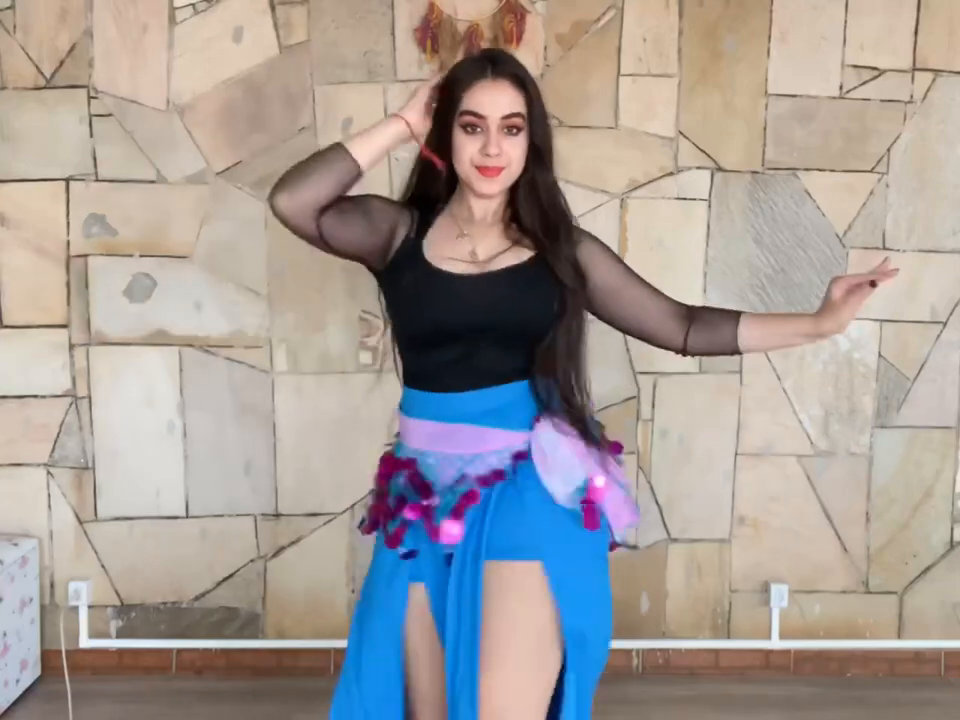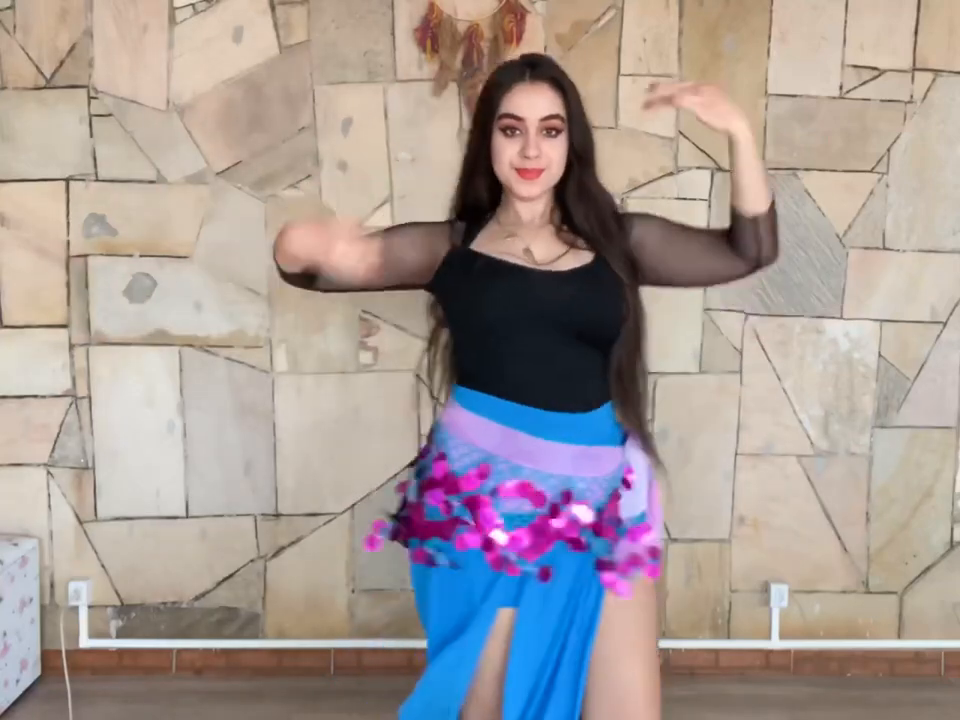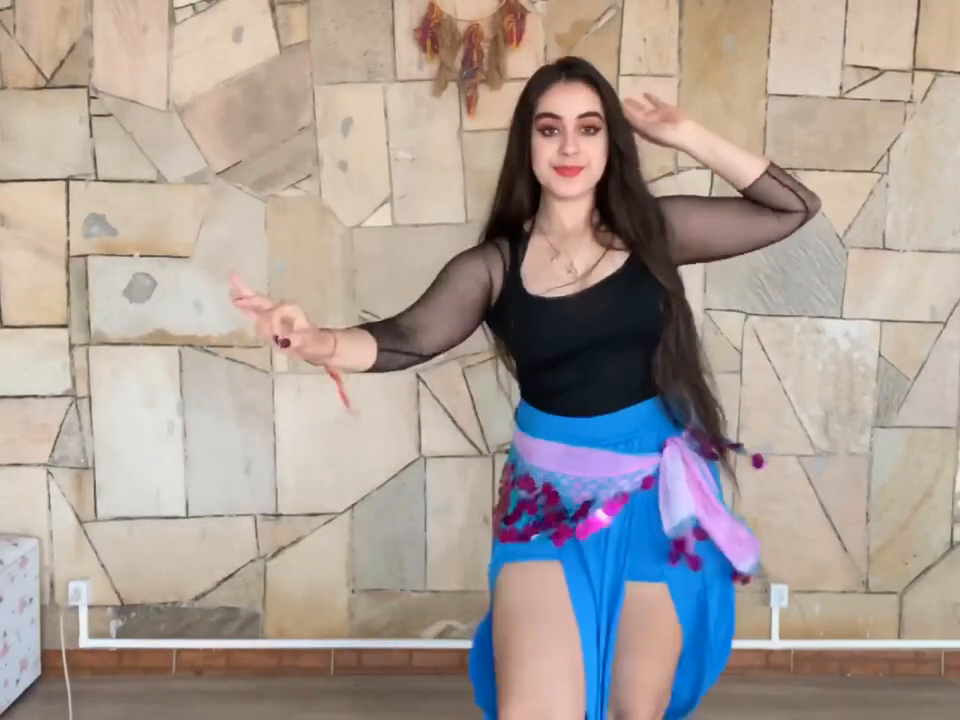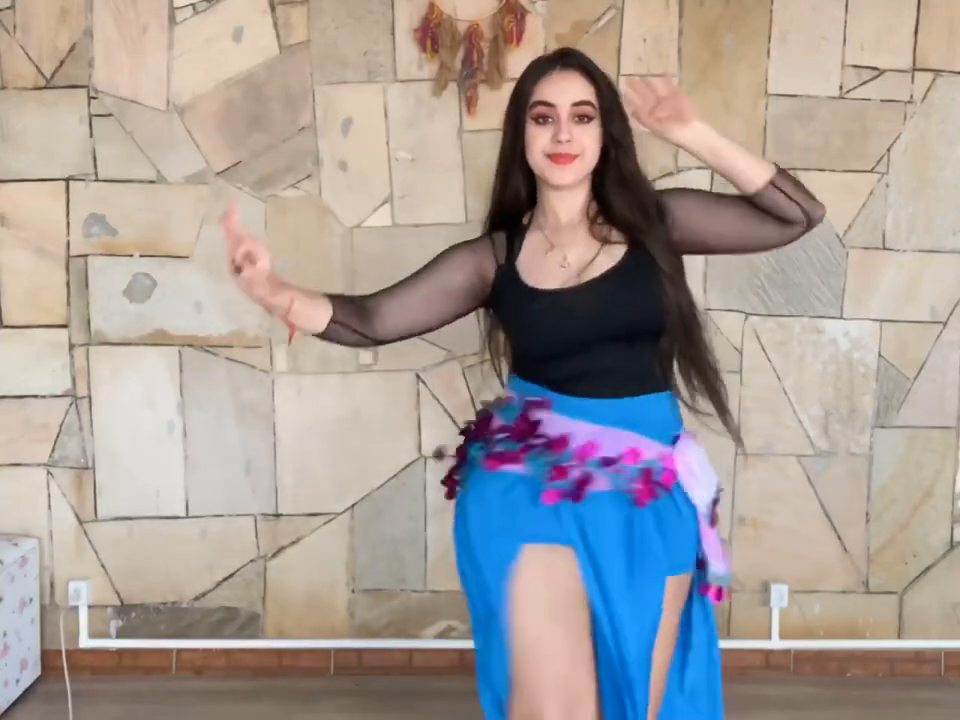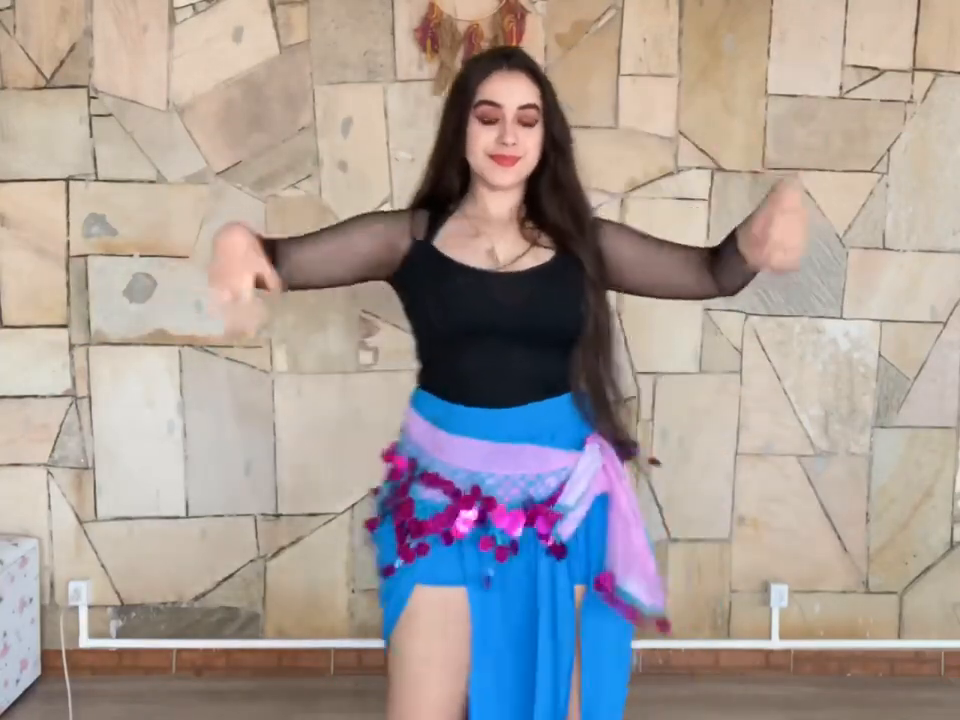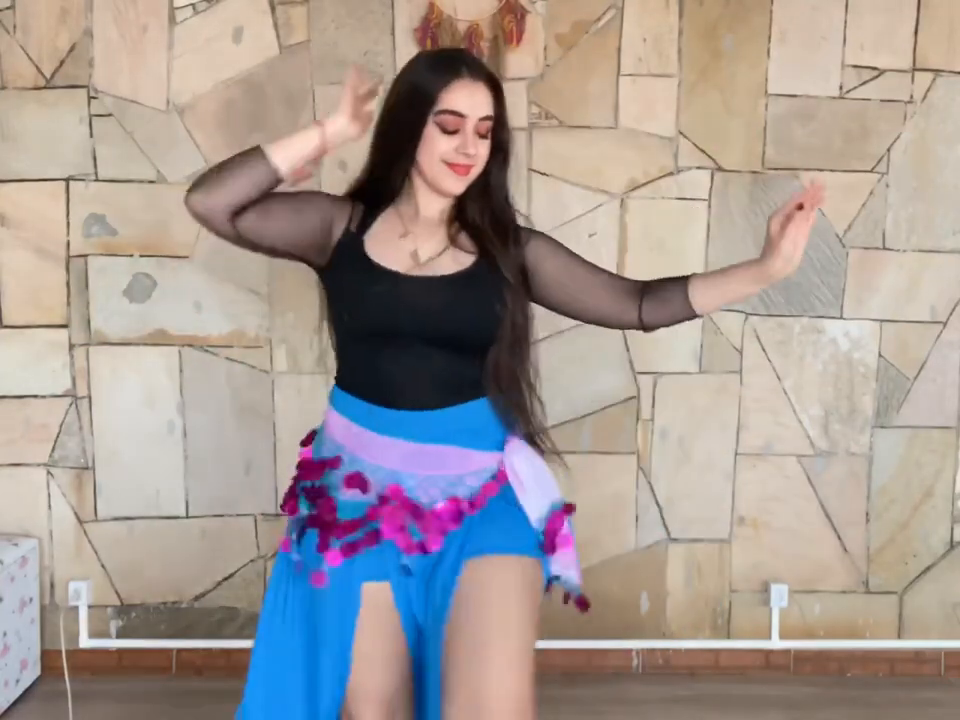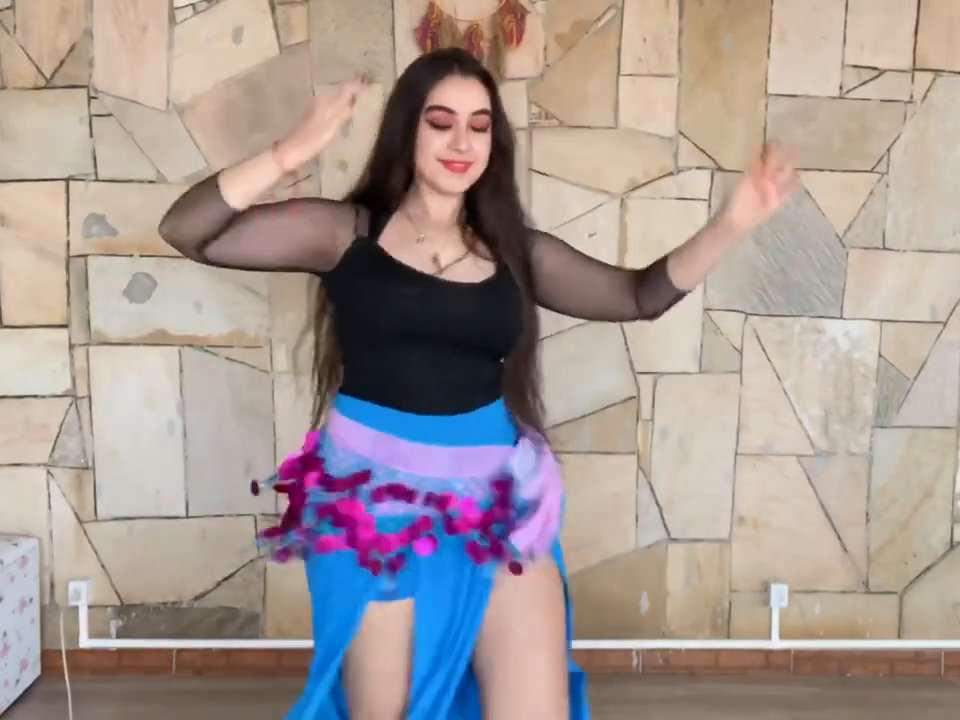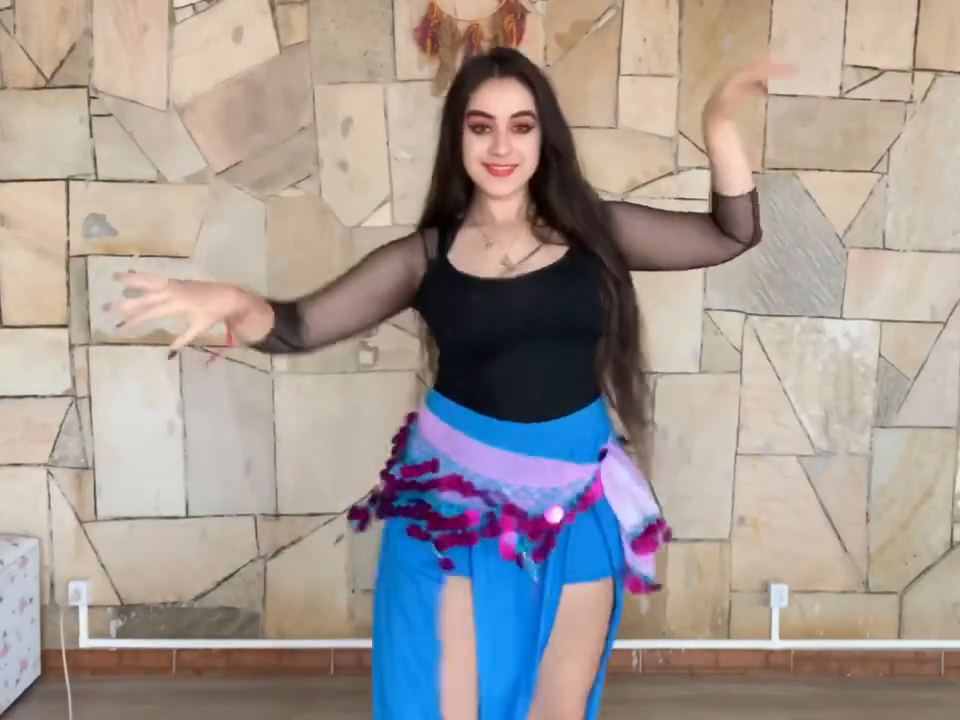
dt=0.4s
person 1, frame 1
left shoulder: (564, 250)
right shoulder: (400, 234)
left elbow: (681, 328)
right elbow: (292, 203)
left wrist: (816, 323)
right wrist: (399, 127)
left hip: (536, 492)
right hip: (428, 500)
person 1, frame 2
left shoulder: (616, 240)
right shoulder: (448, 247)
left elbow: (749, 251)
right elbow: (301, 256)
left wrist: (739, 135)
right wrist: (309, 243)
left hip: (599, 511)
right hip: (481, 507)
person 1, frame 3
left shoulder: (652, 232)
right shoulder: (492, 266)
left elbow: (795, 208)
right elbow: (408, 339)
left wrist: (682, 133)
right wrist: (319, 343)
left hip: (658, 500)
right hip: (549, 503)
person 1, frame 4
left shoulder: (657, 223)
right shoulder: (491, 258)
left elbow: (798, 216)
right elbow: (373, 318)
left wrist: (695, 135)
right wrist: (283, 297)
left hip: (654, 496)
right hip: (535, 486)
person 1, frame 5
left shoulder: (581, 241)
right shoulder: (409, 238)
left elbow: (712, 273)
right elbow: (284, 261)
left wrist: (764, 223)
right wrist: (238, 243)
left hip: (567, 506)
right hip: (445, 505)
person 1, frame 6
left shoulder: (510, 249)
right shoulder: (341, 226)
left elbow: (639, 304)
right elbow: (210, 203)
left wrist: (765, 268)
right wrist: (327, 134)
left hip: (482, 503)
right hip: (361, 502)
person 1, frame 7
left shoulder: (515, 250)
right shoulder: (343, 232)
left elbow: (638, 294)
right elbow: (187, 231)
left wrist: (727, 228)
right wrist: (289, 154)
left hip: (492, 506)
right hip: (368, 507)
person 1, frame 8
left shoulder: (592, 230)
right shoulder: (425, 253)
left elbow: (733, 234)
right elbow: (302, 325)
left wrist: (722, 128)
right wrist: (225, 304)
left hip: (575, 514)
right hip: (454, 507)
